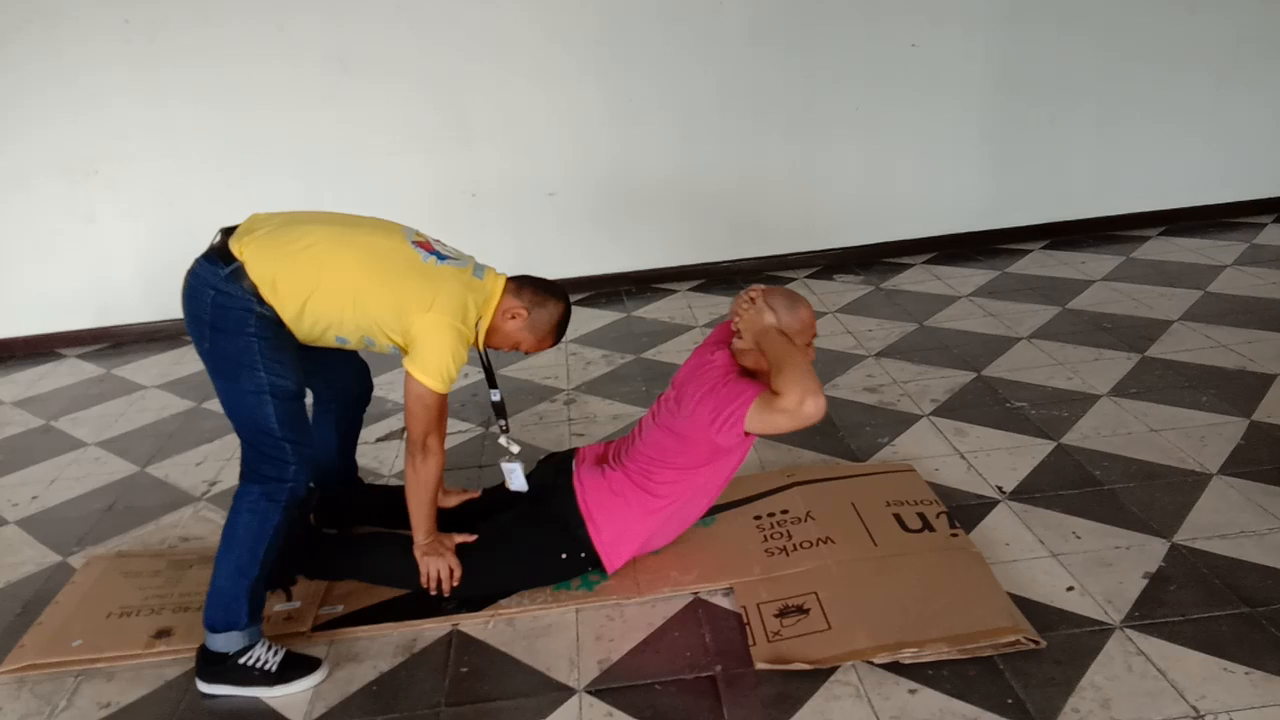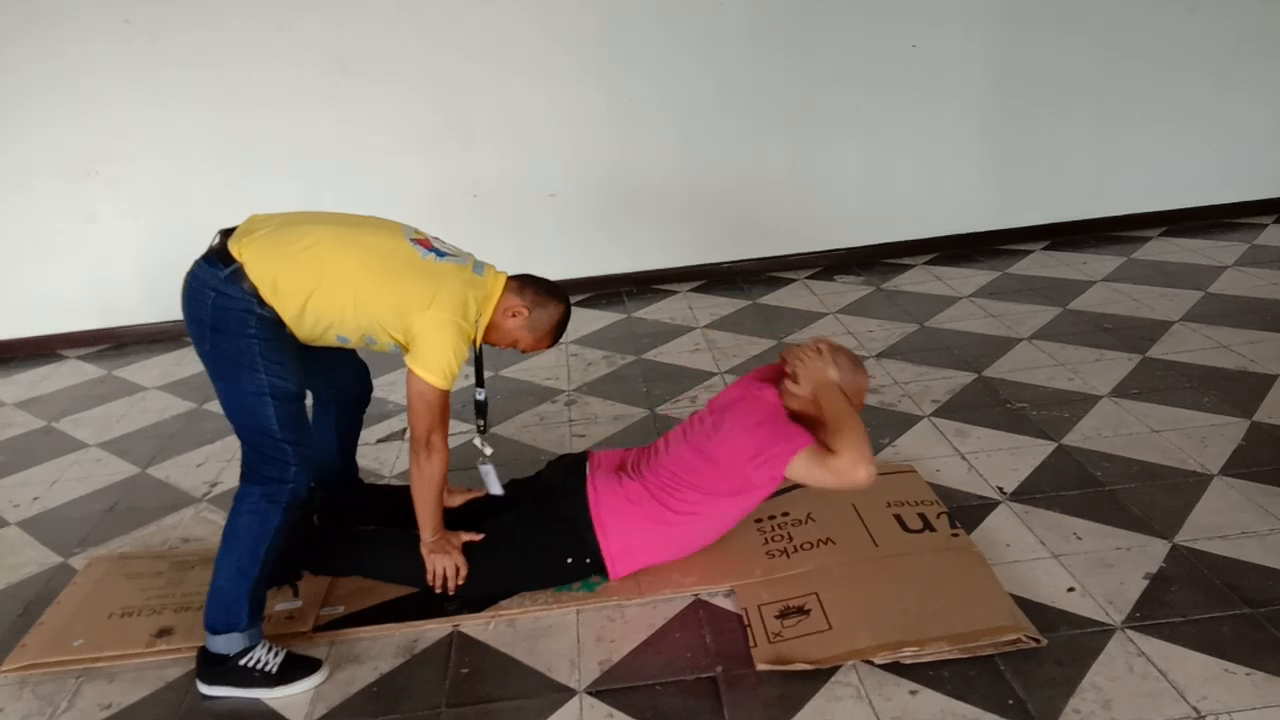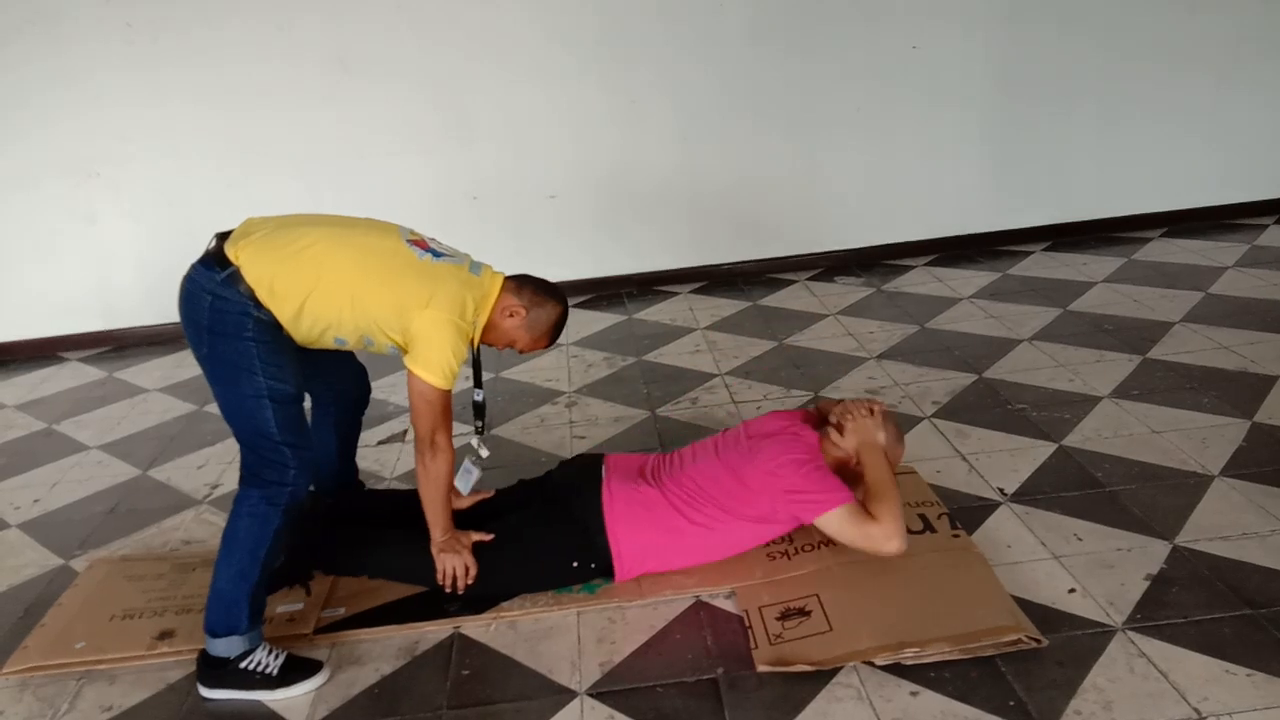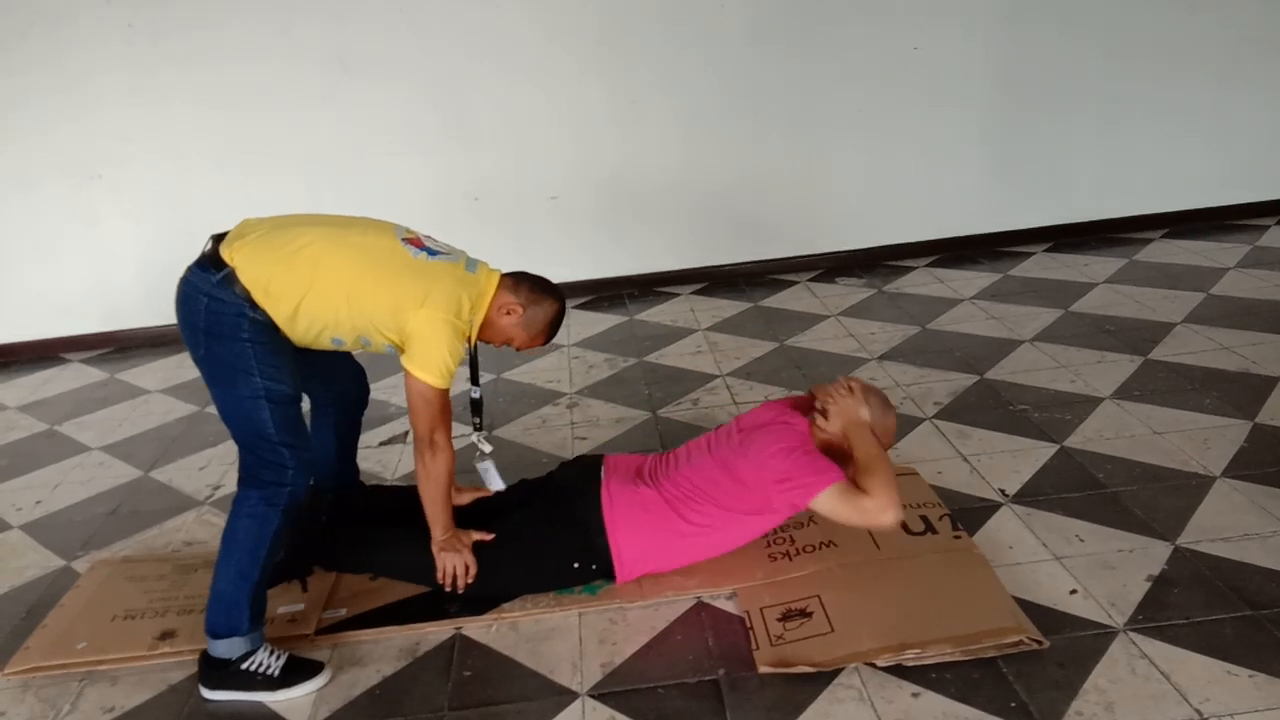
dt=0.2s
person 1, frame 1
left shoulder: (724, 346)
right shoulder: (727, 394)
right elbow: (807, 404)
right wrist: (770, 330)
left hip: (572, 479)
right hip: (577, 533)
left knee: (445, 519)
left ankle: (322, 503)
right ankle: (296, 552)
person 1, frame 2
left shoulder: (765, 385)
right shoulder: (767, 432)
left elbow: (796, 372)
right elbow: (857, 467)
right wrist: (827, 385)
left hip: (584, 483)
right hip: (587, 540)
left knee: (454, 518)
left ankle: (325, 505)
right ankle: (305, 548)
person 1, frame 3
left shoulder: (797, 422)
right shoulder: (801, 470)
right elbow: (888, 536)
left wrist: (841, 419)
right wrist: (870, 449)
left hip: (595, 482)
right hip: (593, 539)
left knee: (457, 521)
left ankle: (322, 512)
right ankle: (309, 547)
person 1, frame 4
left shoulder: (790, 413)
right shoulder: (794, 459)
right elbow: (882, 510)
left wrist: (837, 401)
right wrist: (857, 432)
left hip: (597, 483)
right hip: (597, 540)
left knee: (458, 521)
left ankle: (334, 507)
right ankle: (314, 543)
person 2, frame 1
left shoulder: (469, 283)
right shoulder: (447, 321)
left elbow: (432, 406)
right elbow: (424, 444)
left wrist: (436, 491)
right wrist: (426, 541)
left hip: (256, 266)
right hip: (232, 298)
left knee: (346, 384)
right knee: (282, 468)
right ankle: (229, 647)
person 2, frame 2
left shoulder: (468, 282)
right shoulder: (448, 318)
left elbow: (432, 404)
right elbow: (428, 441)
left wrist: (438, 490)
right wrist: (433, 538)
left hip: (254, 267)
right hip: (233, 300)
left knee: (345, 386)
right knee: (283, 469)
right ankle: (229, 650)
person 2, frame 3
left shoulder: (466, 283)
right shoulder: (446, 318)
left elbow: (436, 402)
right elbow: (432, 441)
left wrist: (443, 492)
right wrist: (443, 538)
left hip: (250, 272)
right hip: (231, 304)
left knee: (344, 389)
right knee: (283, 471)
right ankle: (229, 651)
person 2, frame 4
left shoulder: (463, 279)
right shoulder: (442, 316)
left elbow: (436, 401)
right elbow: (431, 440)
left wrist: (447, 492)
right wrist: (443, 536)
left hip: (248, 271)
right hip: (226, 306)
left knee: (343, 389)
right knee: (281, 472)
right ankle: (231, 653)
